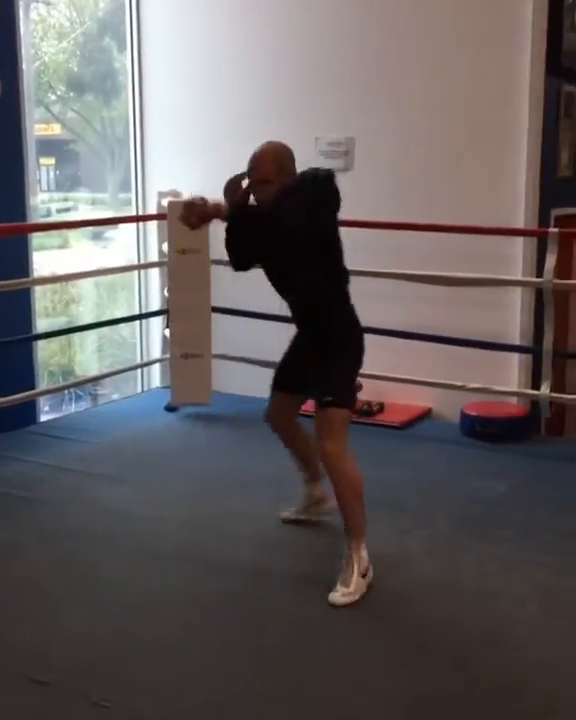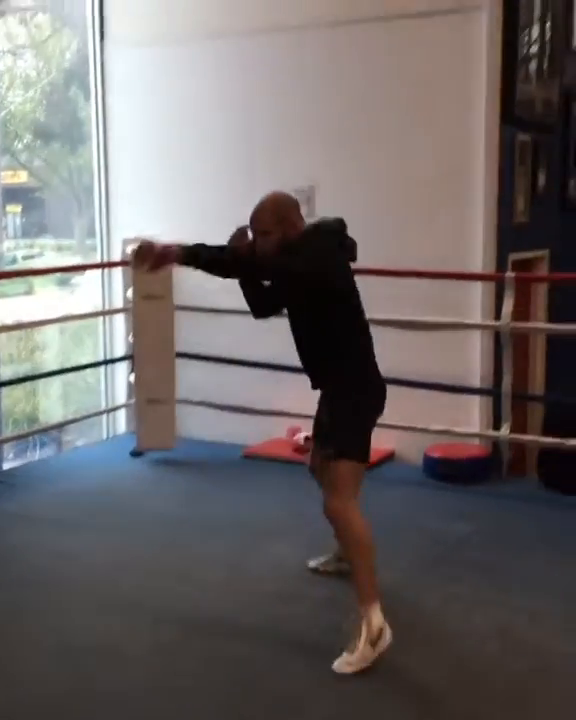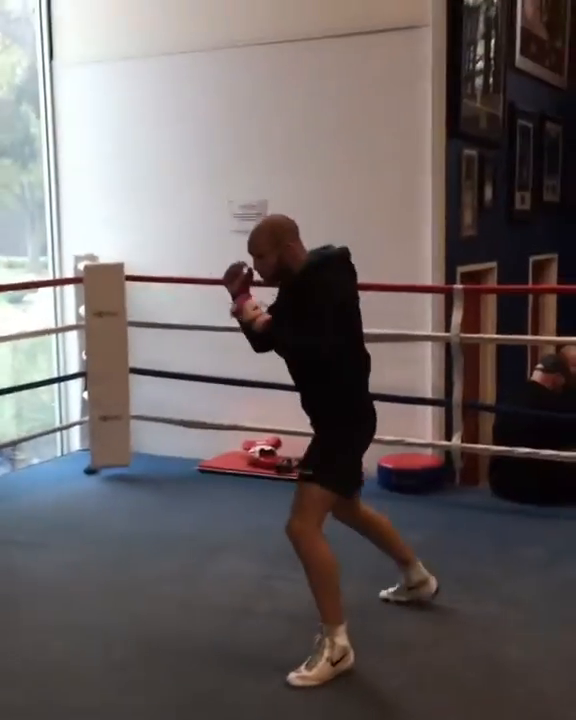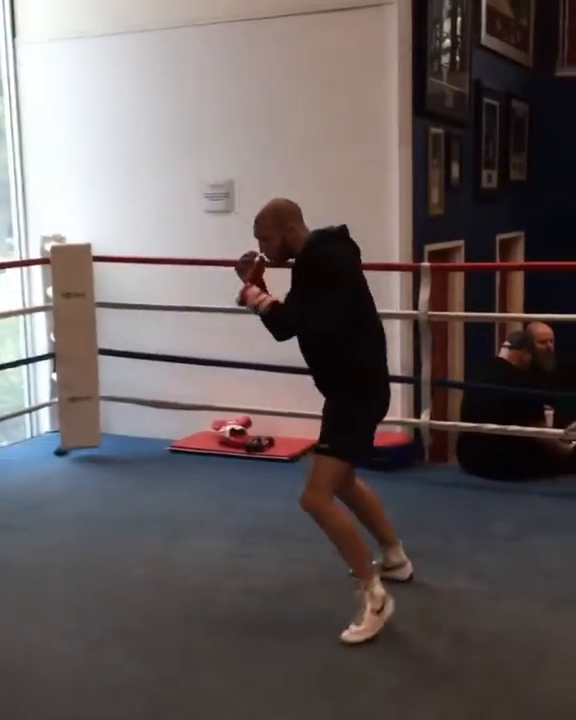
dt=0.3s
person 1, frame 1
left shoulder: (312, 198)
right shoulder: (268, 210)
right elbow: (243, 259)
left wrist: (227, 210)
right wrist: (227, 210)
left hip: (336, 337)
right hip: (311, 333)
left knee: (332, 447)
right knee: (279, 417)
left ankle: (358, 558)
right ankle: (316, 493)
person 1, frame 2
left shoulder: (319, 256)
right shoulder: (289, 257)
left elbow: (242, 260)
right elbow: (264, 308)
left wrist: (175, 252)
right wrist: (248, 261)
left hip: (356, 389)
right hip: (341, 385)
left knee: (340, 503)
right knee: (321, 468)
left ankle: (372, 624)
right ankle: (348, 553)
person 1, frame 3
left shoulder: (327, 284)
right shoulder: (296, 286)
left elbow: (320, 355)
right elbow: (263, 343)
left wrist: (264, 321)
right wrist: (243, 303)
left hip: (344, 418)
right hip: (334, 416)
left knee: (303, 526)
right knee: (346, 507)
left ankle: (335, 644)
right ankle: (418, 577)
person 1, frame 4
left shoulder: (331, 260)
right shoulder: (307, 264)
left elbow: (323, 327)
right elbow: (285, 329)
left wrist: (266, 305)
right wrist: (257, 289)
left hip: (359, 390)
right hip: (347, 388)
left knee: (317, 497)
right knee: (342, 481)
left ankle: (374, 596)
right ankle: (395, 558)
